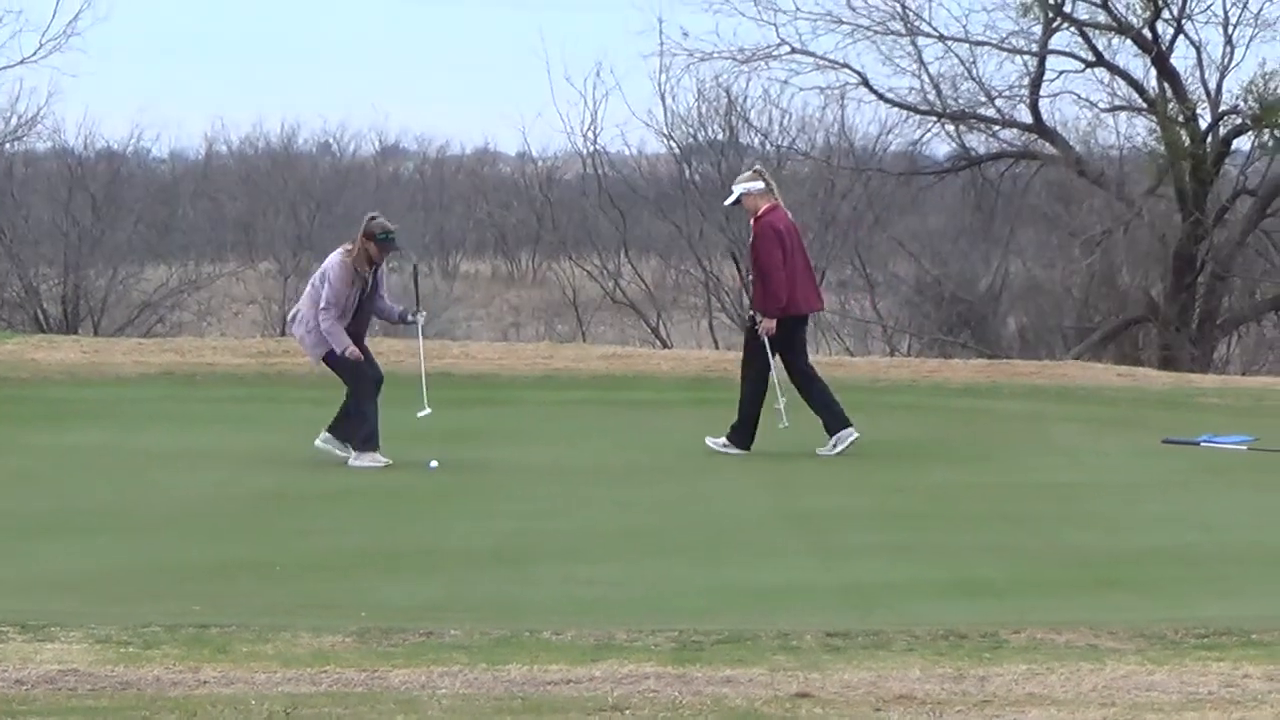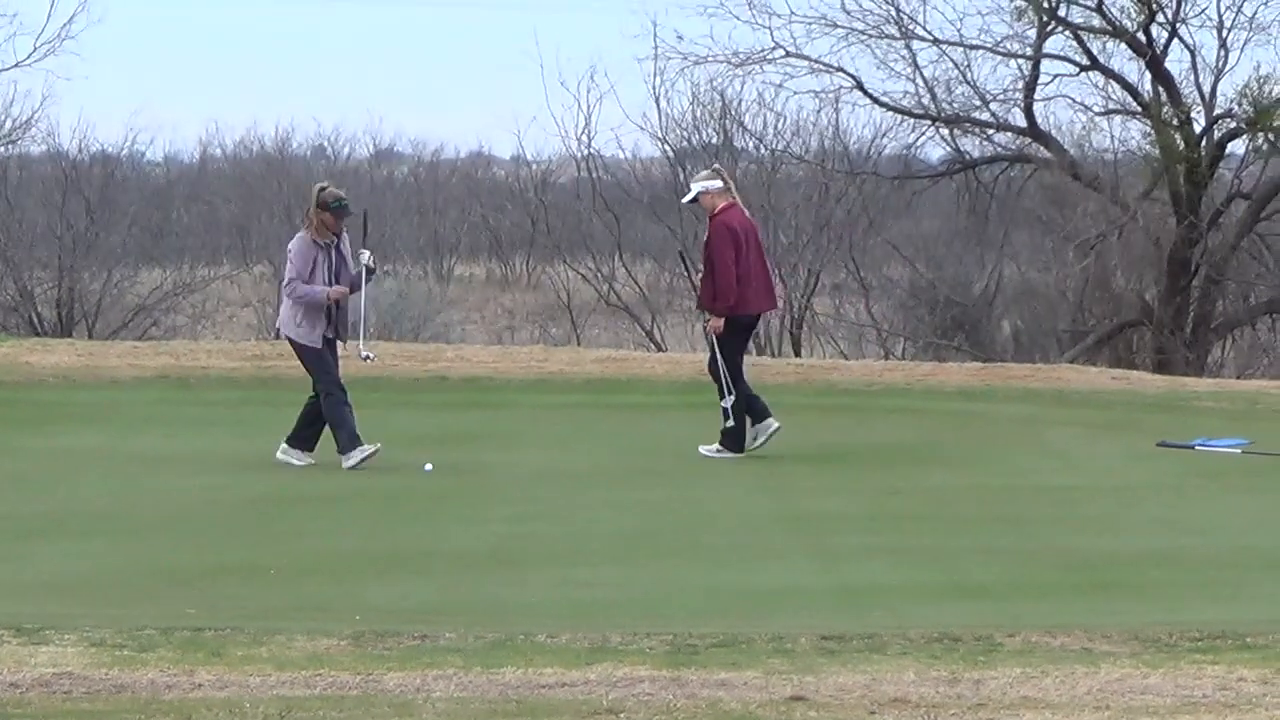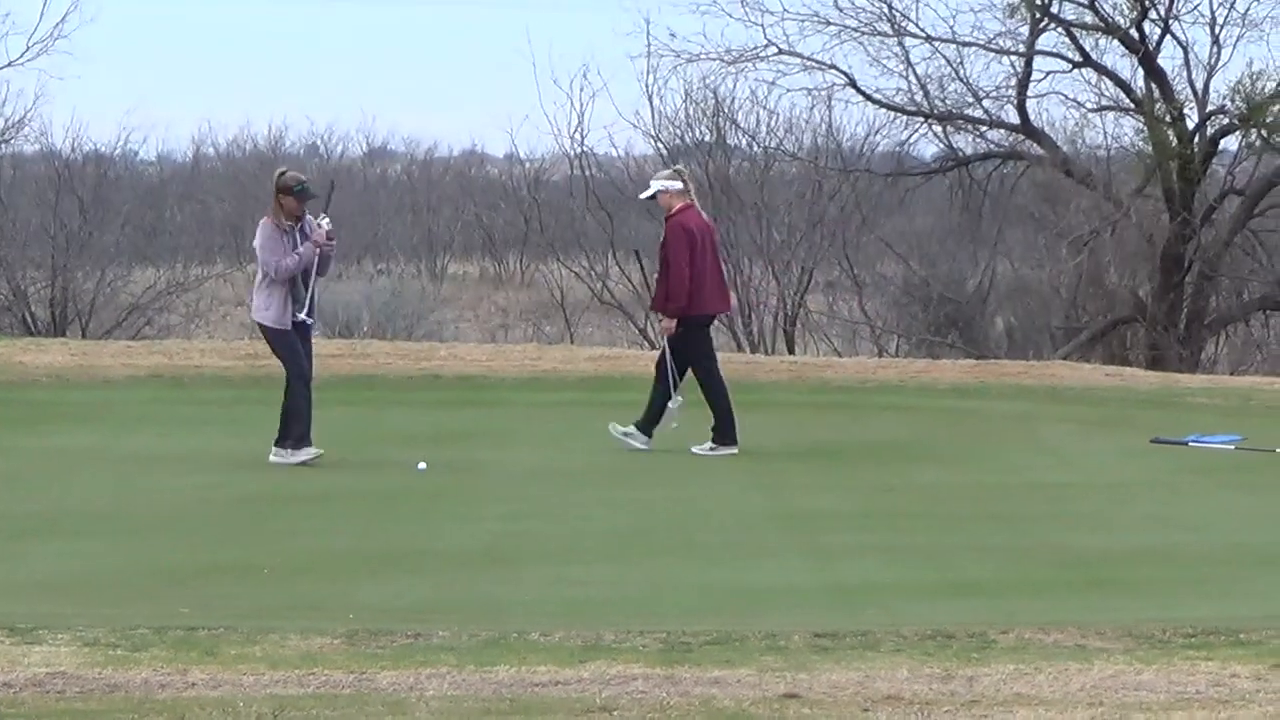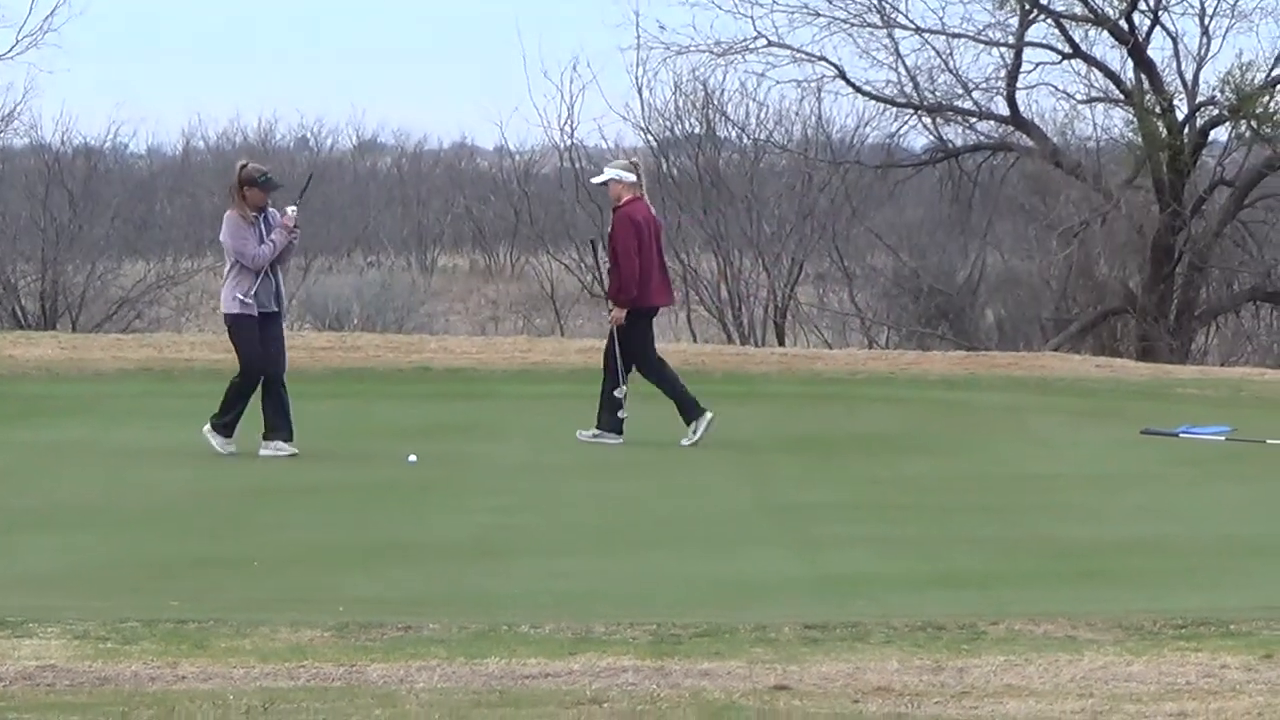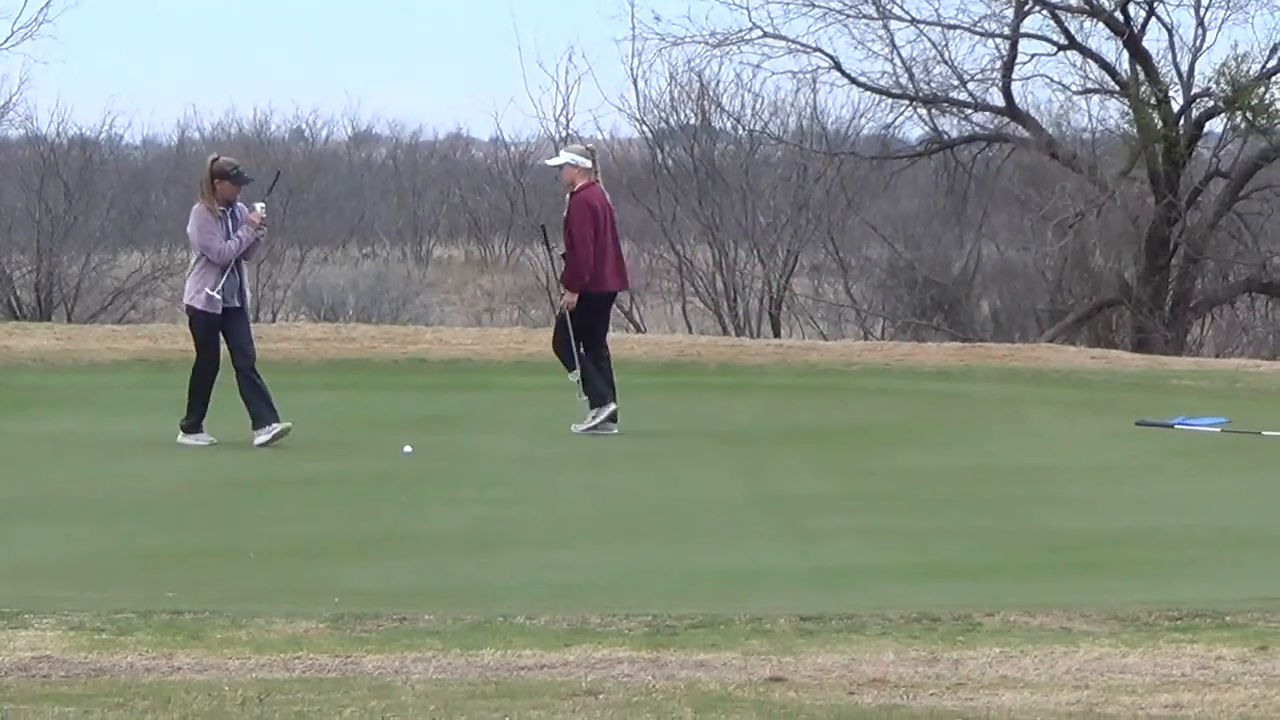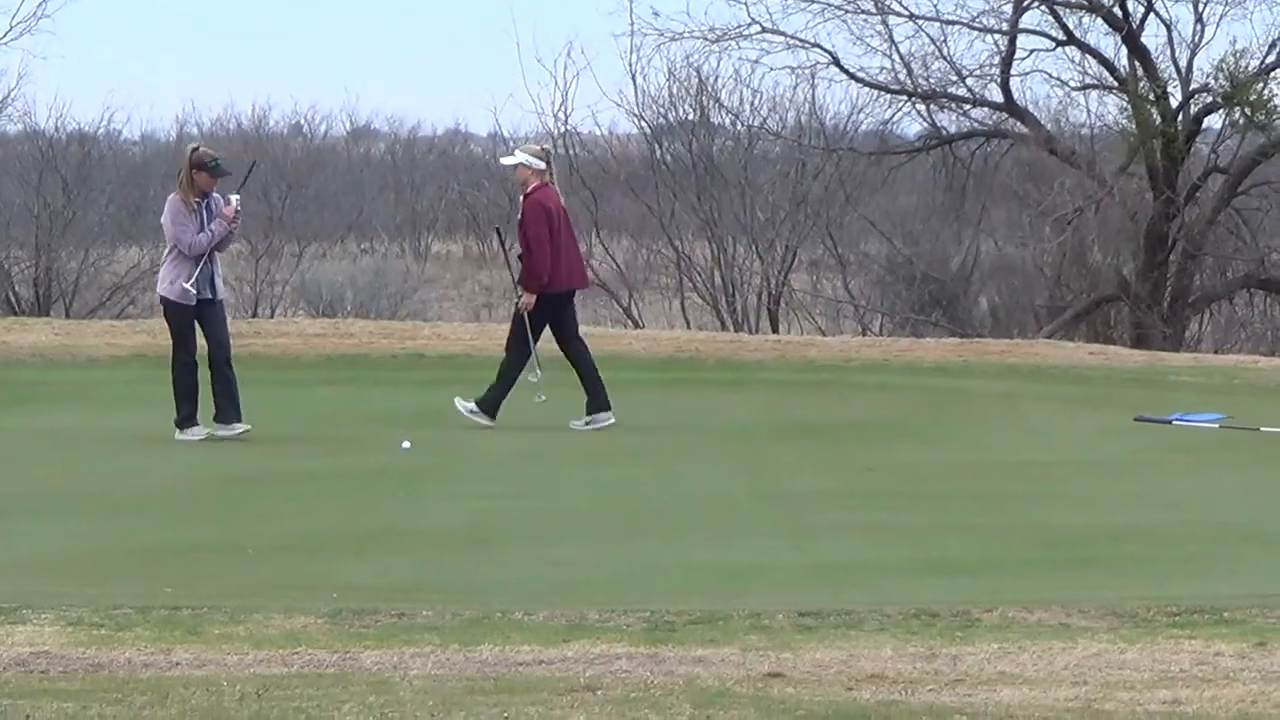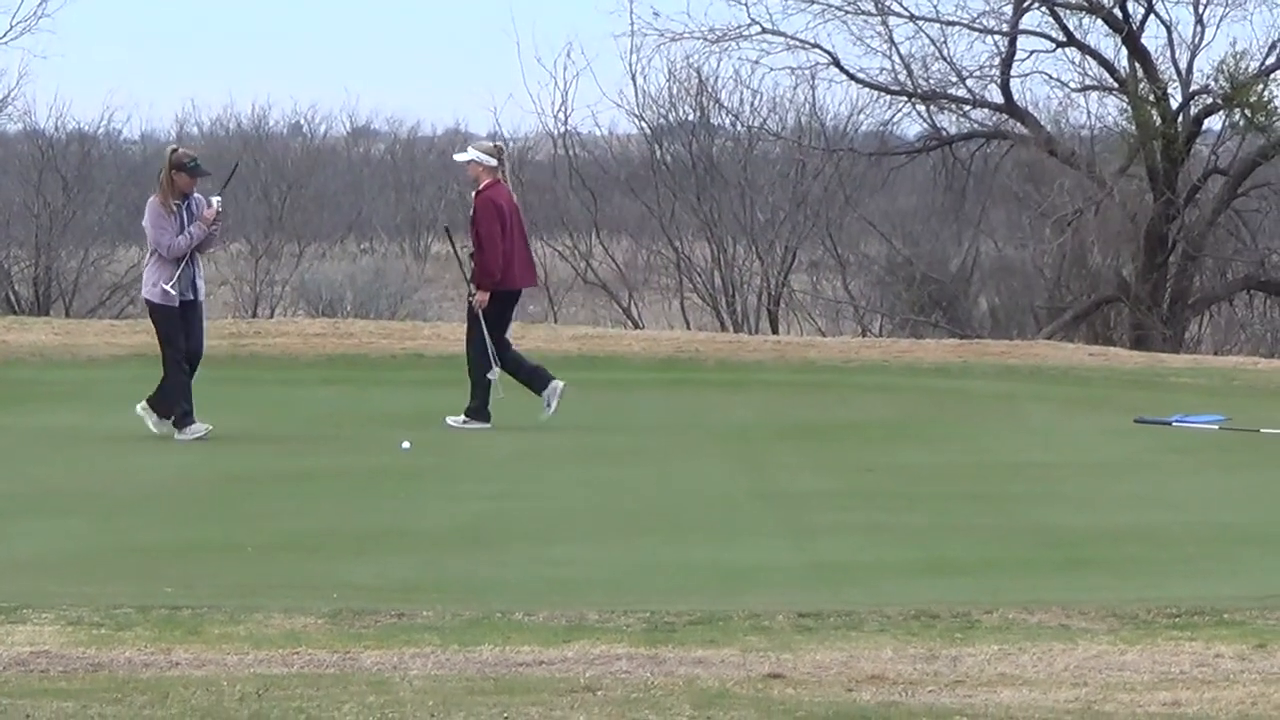
dt=0.2s
person 1, frame 1
left shoulder: (765, 225)
right shoulder: (782, 218)
left elbow: (772, 272)
left wrist: (769, 313)
left hip: (774, 312)
right hip: (796, 308)
left knee: (754, 371)
right knee: (800, 371)
left ankle: (739, 439)
right ankle: (841, 427)
person 1, frame 2
left shoulder: (720, 223)
right shoulder: (742, 217)
left elbow: (725, 270)
left wrist: (718, 312)
left hip: (734, 309)
right hip: (750, 306)
left knee: (724, 370)
right knee: (728, 369)
left ankle: (733, 442)
right ankle: (762, 419)
person 1, frame 3
left shoulder: (678, 224)
right shoulder: (699, 218)
left elbow: (679, 272)
left wrist: (671, 313)
left hip: (691, 309)
right hip: (704, 305)
left knee: (705, 371)
right knee: (668, 367)
left ankle: (725, 438)
right ankle: (644, 430)
person 1, frame 4
left shoulder: (625, 215)
right shoulder: (644, 210)
left elbow: (628, 263)
left wrist: (620, 303)
left hip: (637, 300)
right hip: (648, 296)
left knee: (648, 363)
right knee: (616, 360)
left ankle: (695, 414)
right ankle: (609, 427)
person 1, frame 5
left shoulder: (581, 200)
right shoulder: (597, 194)
left elbow: (582, 249)
left wrist: (573, 287)
left hip: (590, 285)
right hip: (606, 283)
left knee: (564, 344)
right knee: (595, 347)
left ankle: (602, 401)
right ankle: (605, 416)
person 1, frame 6
left shoulder: (534, 202)
right shoulder: (550, 195)
left elbow: (538, 249)
left wrist: (531, 289)
left hip: (547, 285)
right hip: (563, 282)
left knee: (518, 346)
right knee: (572, 345)
left ankle: (488, 408)
right ankle: (600, 409)
person 1, frame 7
left shoulder: (486, 199)
right shoulder: (502, 193)
left elbow: (491, 247)
left wrist: (484, 286)
left hip: (497, 284)
right hip: (511, 280)
left knee: (480, 346)
right knee: (495, 345)
left ankle: (477, 414)
right ankle: (547, 384)
person 2, frame 1
left shoulder: (375, 264)
right shoulder: (342, 264)
left elbow: (379, 303)
right elbow: (327, 313)
left wrist: (404, 315)
right wrist: (345, 346)
left hip: (344, 327)
right hip: (317, 324)
left knee: (372, 377)
right knee: (361, 378)
left ankle: (335, 436)
right ankle: (363, 450)
person 2, frame 2
left shoulder: (341, 240)
right shoulder: (303, 242)
left elbow: (351, 284)
right elbow: (292, 287)
left wrist: (365, 270)
right wrist: (326, 294)
left hip: (328, 326)
right hip: (303, 325)
left knee: (327, 387)
right knee: (332, 385)
left ankle: (293, 447)
right ankle: (351, 449)
person 2, frame 3
left shoulder: (308, 224)
right shoulder: (269, 227)
left elbow: (320, 270)
right elbow: (278, 268)
left wrist: (325, 245)
right wrist: (309, 247)
left hip: (300, 312)
right hip: (274, 313)
left knee: (301, 376)
right knee: (299, 373)
left ankle: (285, 446)
right ankle: (297, 445)
person 2, frame 4
left shoulder: (271, 215)
right shoulder: (234, 220)
left elbow: (280, 259)
right elbow: (256, 259)
left wrist: (290, 233)
right wrist: (281, 232)
left hip: (269, 303)
right hip: (241, 304)
left knee: (275, 369)
right knee: (252, 367)
left ankle: (275, 438)
right ankle: (218, 428)
person 2, frame 5
left shoulder: (238, 211)
right shoulder: (201, 213)
left elbow: (246, 253)
right elbow: (221, 254)
left wrist: (258, 231)
right wrist: (247, 230)
left hip: (235, 297)
right hip: (206, 298)
left knee: (246, 360)
right knee: (208, 363)
left ankle: (264, 424)
right ankle: (190, 429)
person 2, frame 6
left shoulder: (215, 201)
right shoulder: (176, 204)
left elbow: (220, 245)
right elbow: (192, 246)
left wrist: (232, 224)
right wrist: (221, 222)
left hip: (210, 288)
right hip: (180, 289)
left knee: (221, 350)
right knee: (185, 356)
left ankle: (228, 418)
right ankle: (186, 424)
person 2, frame 7
left shoulder: (198, 202)
right shoulder: (157, 206)
left elbow: (202, 247)
right elbow: (170, 248)
left wrist: (212, 226)
right wrist: (201, 226)
left hip: (191, 289)
right hip: (163, 291)
left knee: (194, 351)
right knee: (175, 356)
left ankle: (155, 406)
right ankle: (184, 422)
